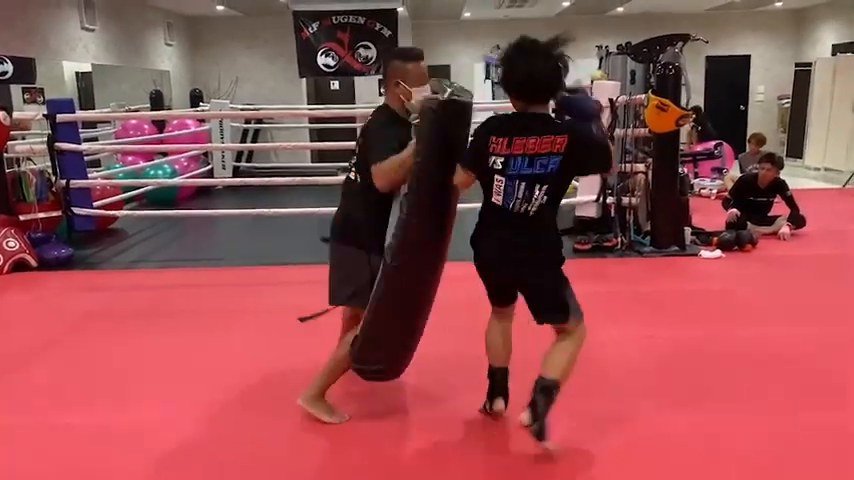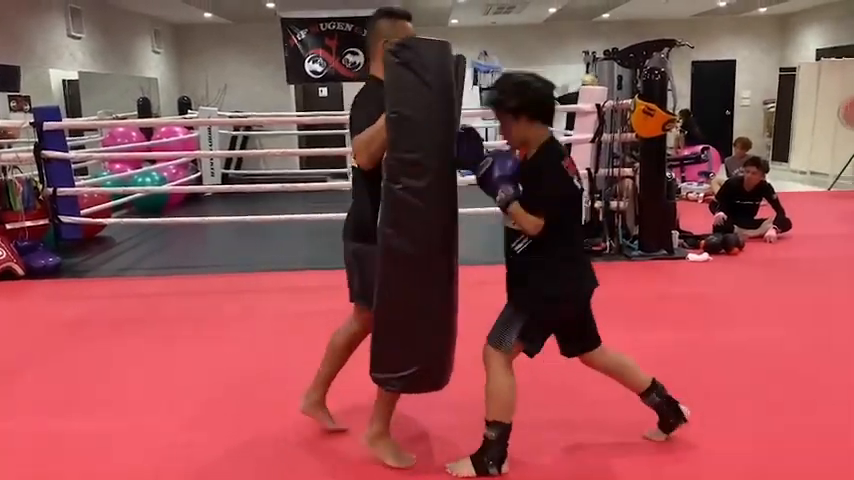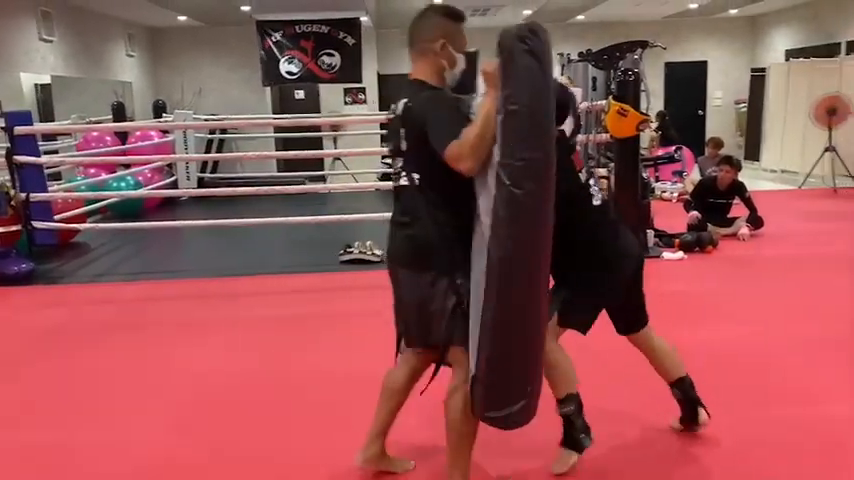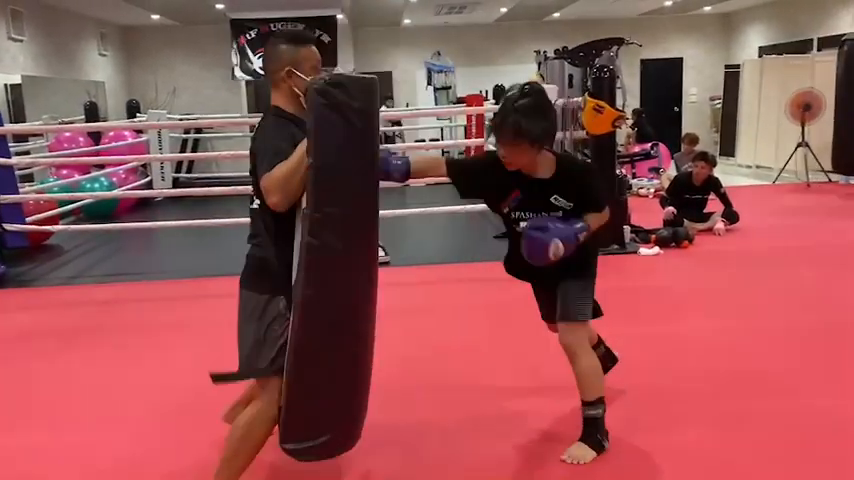
dt=0.7s
person 1, frame 1
left shoulder: (396, 123)
right shoulder: (385, 126)
left elbow: (396, 179)
right elbow: (383, 180)
left hip: (362, 232)
right hip: (358, 236)
left knee: (359, 309)
left ankle: (349, 355)
right ankle: (315, 393)
person 1, frame 2
left shoulder: (385, 96)
right shoulder: (373, 98)
right elbow: (364, 155)
left hip: (372, 228)
right hip: (376, 231)
left knee: (363, 317)
left ankle: (316, 398)
right ankle: (379, 433)
person 1, frame 3
left shoulder: (414, 103)
right shoulder: (437, 104)
right elbow: (466, 160)
right wrist: (493, 95)
left hip: (411, 249)
right hip: (440, 256)
left knee: (417, 352)
right knee: (468, 363)
person 1, frame 4
left shoulder: (294, 127)
right shoulder: (275, 131)
left elbow: (310, 190)
right elbow: (277, 195)
left hip: (292, 272)
right hip: (277, 281)
left knee: (285, 374)
right knee: (275, 395)
left ankle: (238, 411)
person 2, frame 1
left shoulder: (491, 132)
right shoulder: (571, 140)
left elbow: (462, 181)
right elbow: (606, 158)
right wrist: (593, 119)
left hip: (489, 249)
right hip: (536, 255)
left knee: (500, 312)
right knee: (571, 332)
left ankle: (497, 394)
right ankle: (538, 405)
person 2, frame 2
left shoulder: (548, 164)
right shoulder: (539, 158)
left elbow: (532, 225)
left wrist: (503, 190)
right wrist: (499, 177)
left hip: (552, 280)
right hip: (566, 277)
left knee: (496, 354)
right knee: (591, 353)
right ankle: (667, 407)
person 2, frame 3
left shoulder: (550, 157)
right shoulder: (559, 146)
left hip: (596, 263)
right hip: (621, 253)
left knee: (545, 333)
right knee: (639, 332)
left ankle: (575, 431)
right ankle: (691, 407)
person 2, frame 4
left shoulder: (576, 171)
right shoulder: (491, 168)
left elbow: (601, 213)
right elbow: (441, 166)
left wrist: (572, 232)
right wrist: (398, 165)
left hip: (573, 263)
right hip: (533, 261)
left knee: (573, 340)
right knee: (559, 323)
left ankle: (594, 431)
right ankle: (602, 357)
